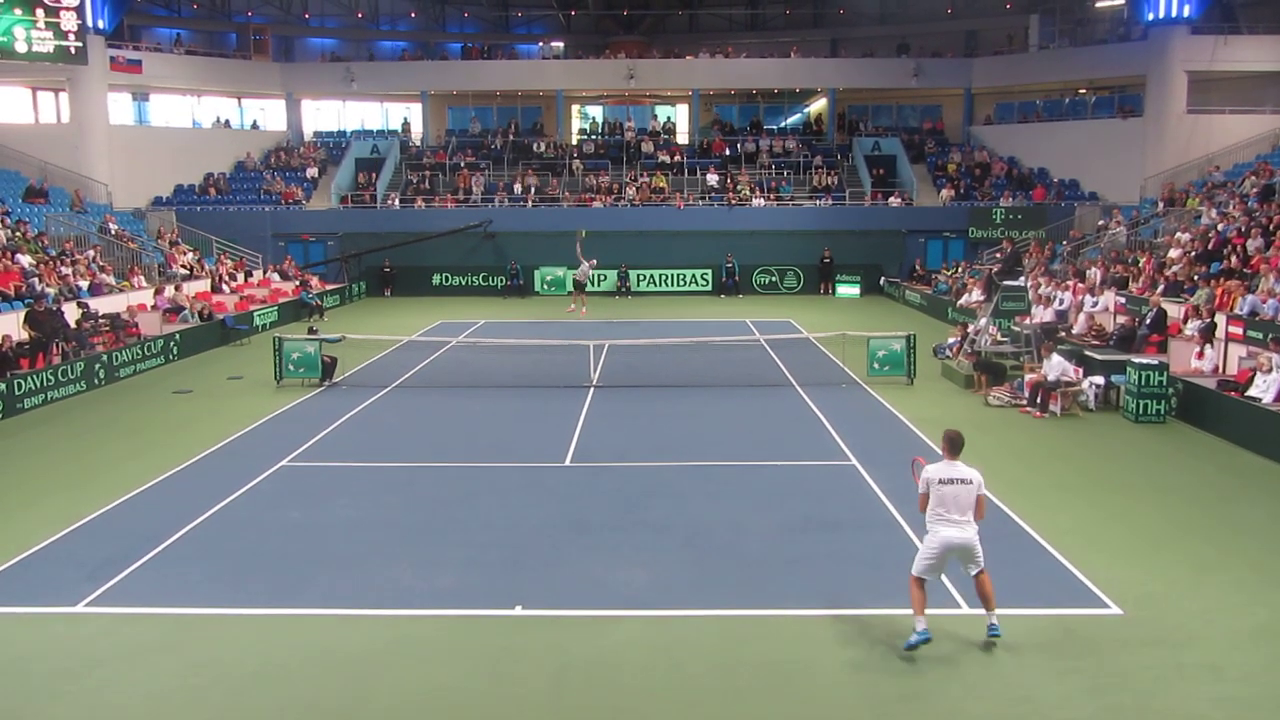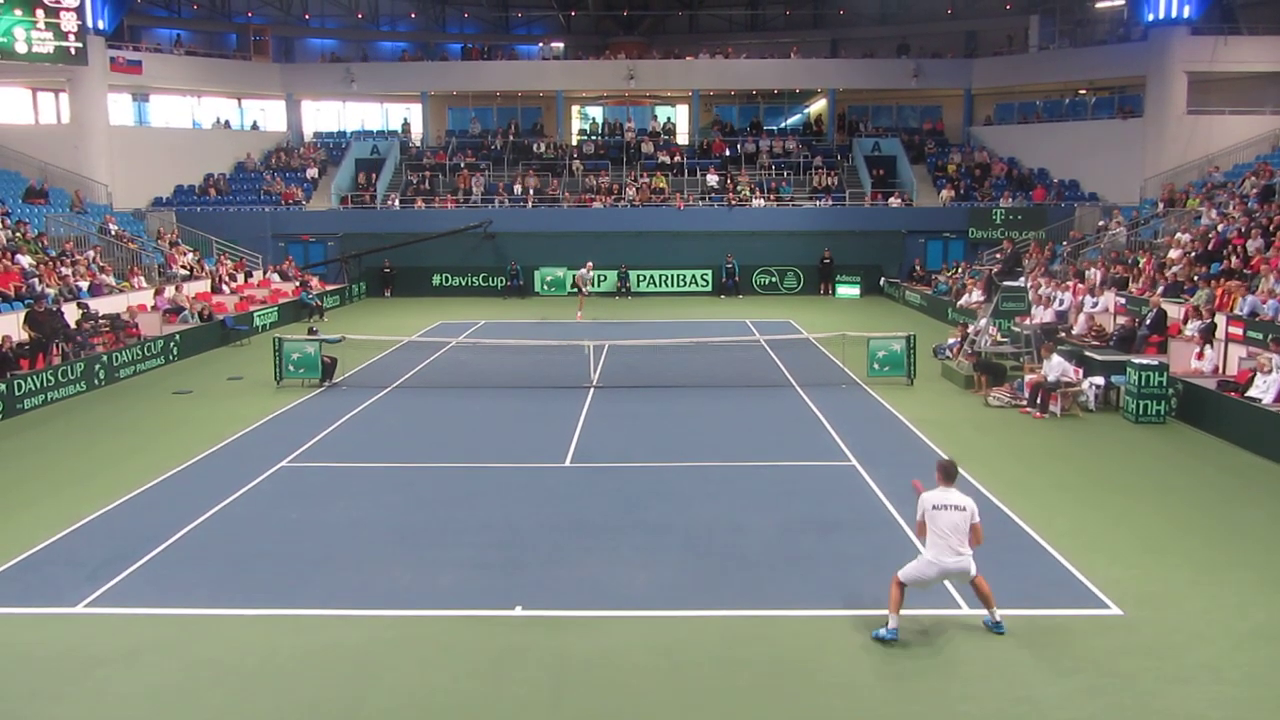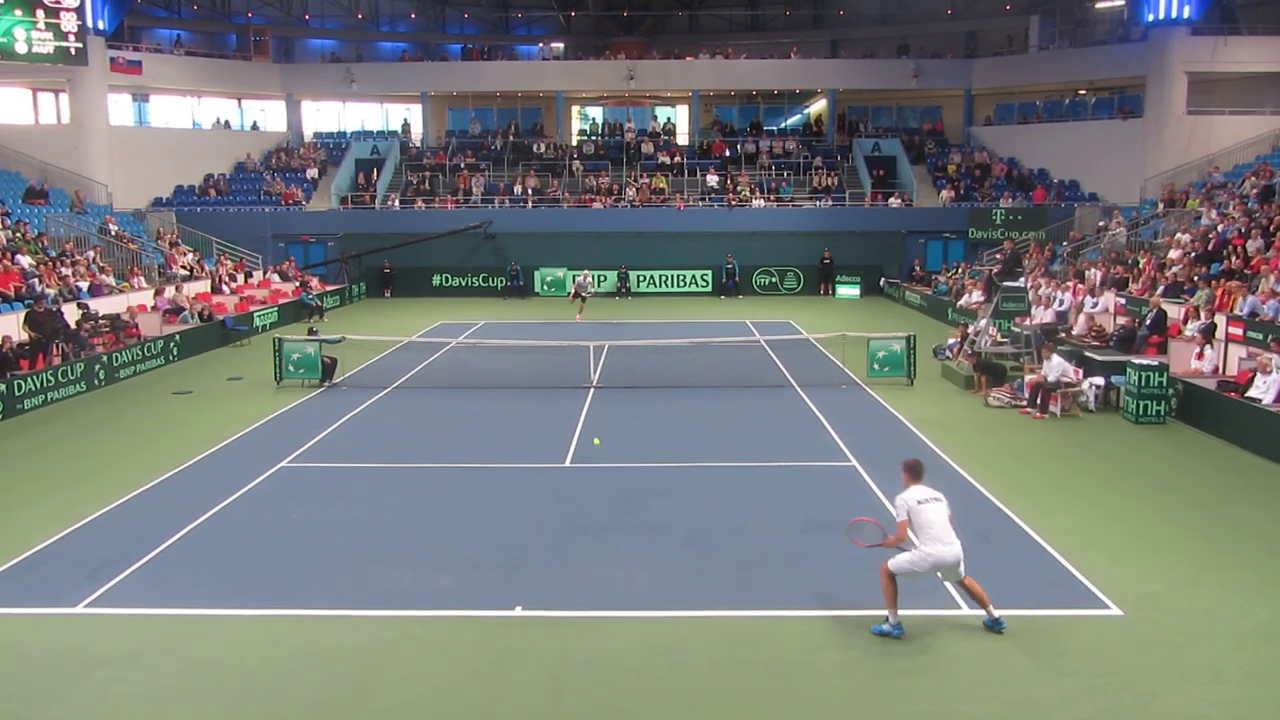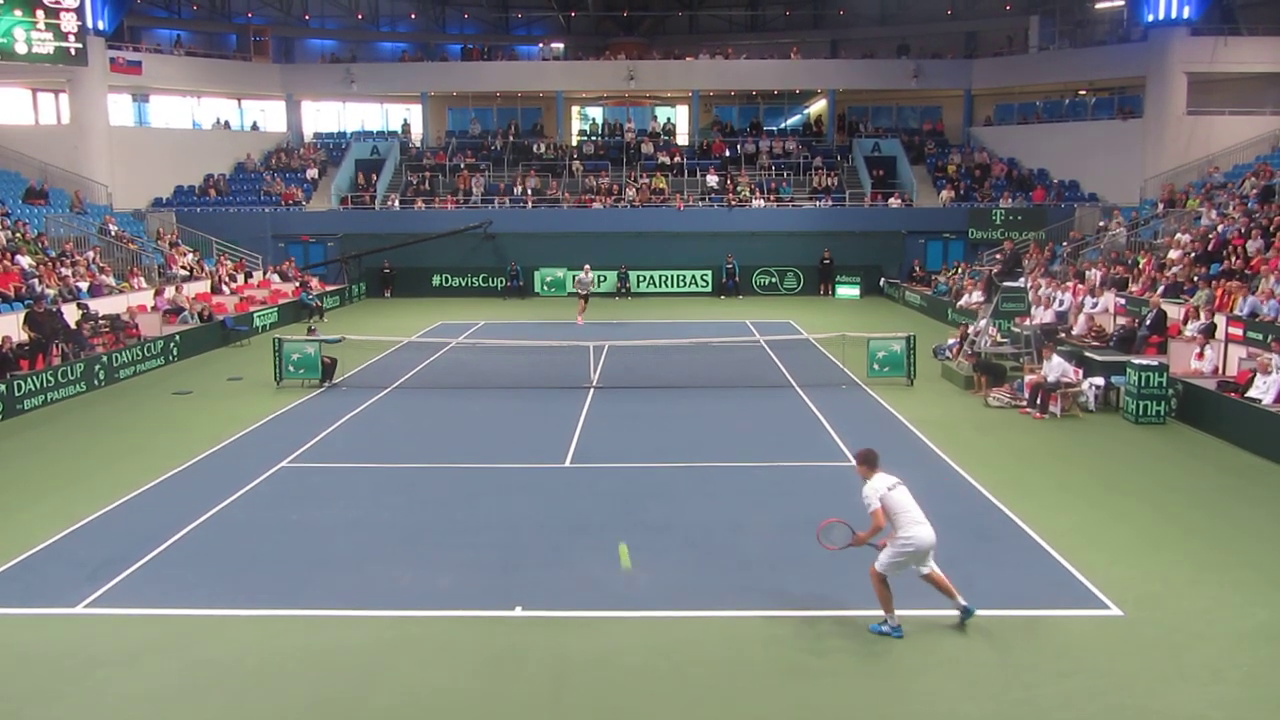
dt=0.2s
person 1, frame 1
left shoulder: (930, 471)
right shoulder: (974, 475)
left elbow: (922, 507)
right elbow: (980, 514)
left hip: (939, 536)
right hip: (968, 536)
left knee: (916, 581)
right knee: (980, 575)
left ankle: (921, 629)
right ankle: (992, 623)
person 1, frame 2
left shoulder: (926, 498)
right shoulder: (969, 502)
left elbow: (921, 533)
right elbow: (978, 540)
left hip: (935, 563)
right hip: (962, 562)
left knee: (898, 581)
right knee: (975, 576)
left ankle: (891, 628)
right ankle: (996, 620)
person 1, frame 3
left shoulder: (903, 498)
right shoulder: (938, 495)
left elbow: (902, 537)
left wrist: (891, 541)
left hip: (932, 555)
right hip: (954, 551)
left knee: (886, 570)
right knee: (961, 579)
left ankle: (893, 624)
right ankle: (994, 617)
person 1, frame 4
left shoulder: (870, 489)
right shoulder: (894, 480)
left elbow: (879, 524)
left wrist: (865, 538)
right wrist: (890, 540)
left hip: (911, 539)
right hip: (928, 533)
left knee: (876, 574)
right knee: (928, 573)
left ankle: (892, 625)
right ankle: (963, 605)
